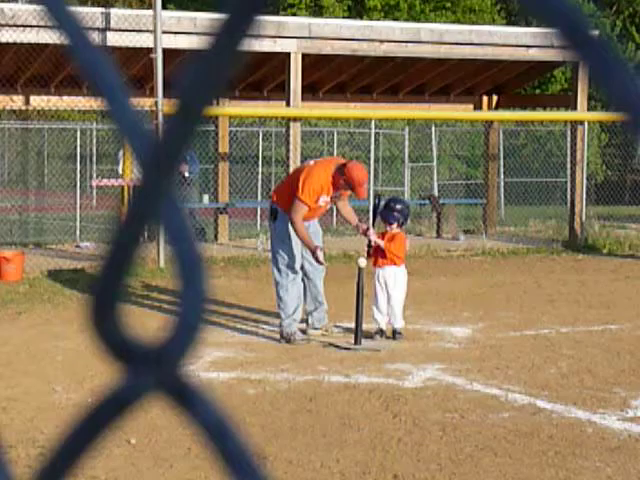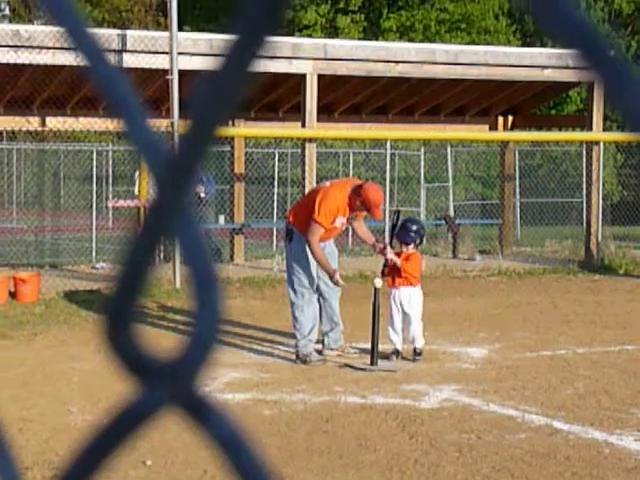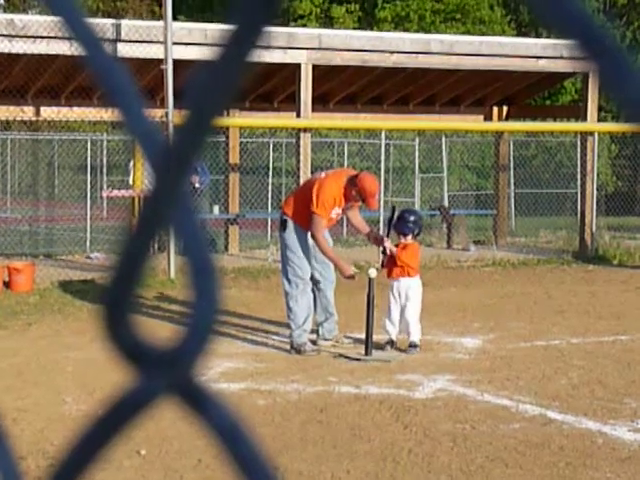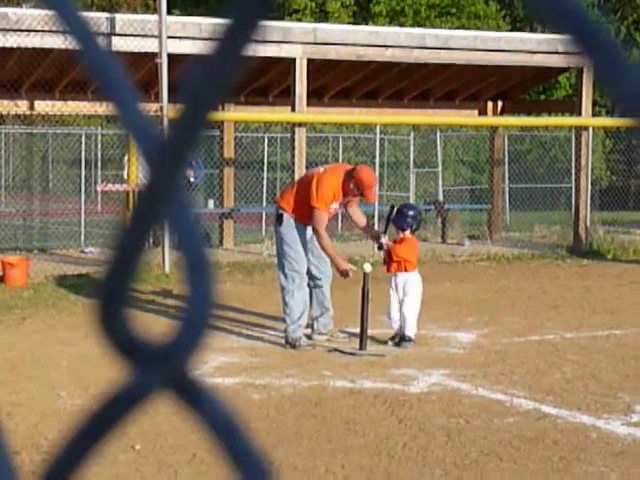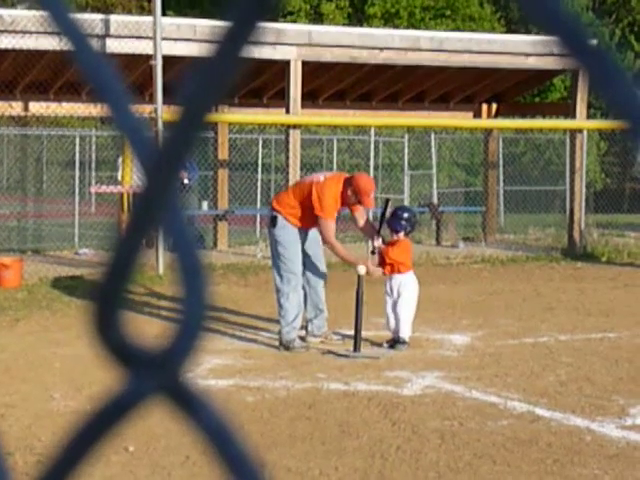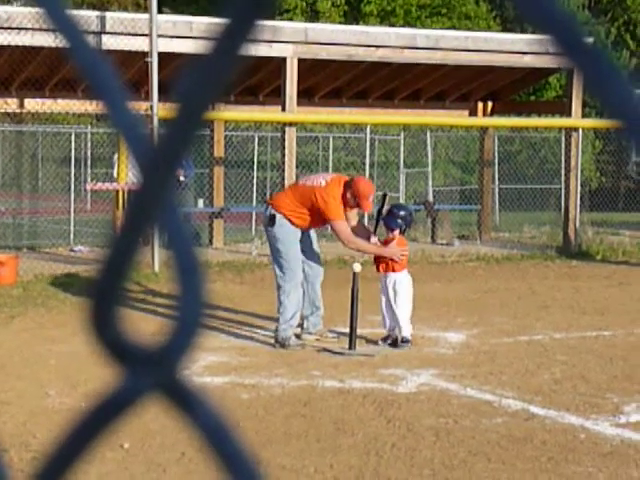
dt=0.2s
person 1, frame 1
left shoulder: (345, 173)
right shoulder: (315, 177)
left elbow: (342, 203)
right elbow: (294, 218)
left wrist: (358, 225)
right wrist: (312, 248)
left hip: (310, 217)
right hip: (286, 213)
left knee: (315, 271)
right knee: (290, 271)
left ankle: (317, 322)
right ankle: (288, 329)
person 1, frame 2
left shoulder: (361, 193)
right shoulder: (332, 199)
left elbow: (358, 223)
right elbow: (312, 240)
left wrist: (374, 244)
right wrist: (330, 271)
left hip: (325, 237)
right hip: (301, 234)
left knee: (330, 291)
right knee: (305, 291)
left ankle: (333, 343)
right ankle: (304, 350)
person 1, frame 3
left shoulder: (356, 184)
right shoulder: (328, 190)
left elbow: (352, 212)
right elbow: (317, 235)
left wrist: (370, 234)
right wrist: (340, 264)
left hip: (318, 225)
right hip: (295, 224)
left knee: (325, 280)
right knee: (300, 281)
left ankle: (328, 333)
right ankle: (299, 340)
person 1, frame 4
left shoulder: (354, 180)
right shoulder: (327, 184)
left elbow: (353, 210)
right elbow: (319, 231)
left wrist: (376, 236)
right wrist: (338, 262)
left hip: (313, 221)
right hip: (291, 218)
left knee: (321, 274)
right knee: (296, 276)
left ankle: (323, 328)
right ankle: (294, 335)
person 1, frame 5
left shoulder: (351, 188)
right shoulder: (328, 193)
left elbow: (362, 221)
right elbow: (329, 241)
right wrist: (358, 264)
left hip: (307, 224)
right hip: (285, 220)
left knee: (315, 276)
right knee: (292, 278)
left ankle: (317, 330)
right ankle: (286, 336)
person 1, frame 6
left shoulder: (348, 187)
right shoulder: (330, 196)
left elbow: (354, 224)
right elbow: (349, 241)
left wrist: (374, 240)
right wrist: (384, 251)
left hip: (300, 220)
right hip: (281, 218)
left knee: (313, 273)
right knee: (292, 276)
left ankle: (312, 327)
right ankle: (284, 335)
person 2, frame 1
left shoulder: (400, 237)
right shoulder: (381, 235)
left elbow: (390, 249)
right elbow: (372, 254)
left wrist: (378, 241)
right wrist: (372, 243)
left hip: (396, 273)
right hip: (380, 272)
left knee: (395, 301)
right knee: (380, 301)
left ankle: (397, 327)
right ankle: (381, 327)
person 2, frame 2
left shoulder: (415, 256)
right shoulder: (397, 255)
left elbow: (405, 267)
right elbow: (386, 273)
left wrist: (394, 258)
right wrist: (388, 262)
left hip: (412, 293)
right hip: (396, 292)
left knee: (414, 320)
right knee: (395, 322)
left ankle: (418, 347)
right ankle: (397, 348)
person 2, frame 3
left shoulder: (413, 247)
right shoulder: (396, 247)
left elbow: (401, 257)
right elbow: (387, 264)
left wrist: (391, 247)
right wrist: (387, 253)
left hip: (411, 284)
right hip: (396, 283)
left knee: (410, 314)
right knee: (393, 313)
left ankle: (414, 341)
right ankle: (392, 338)
person 2, frame 4
left shoulder: (410, 241)
right shoulder: (396, 242)
left elbow: (397, 251)
right elbow: (388, 260)
left wrist: (387, 243)
right wrist: (386, 248)
left hip: (410, 279)
right hip: (396, 278)
left knee: (408, 308)
right knee: (394, 308)
left ankle: (409, 336)
right ankle: (398, 332)
person 2, frame 5
left shoulder: (404, 244)
right shoulder: (391, 243)
left elbow: (390, 254)
right elbow: (383, 261)
left wrist: (380, 246)
right wrist: (379, 251)
left hip: (405, 281)
right hip: (392, 280)
left knee: (403, 310)
right knee: (391, 310)
left ankle: (403, 338)
right ankle: (395, 335)
person 2, frame 6
left shoulder: (399, 242)
right shoulder: (387, 241)
right elbow: (379, 259)
left hip: (400, 279)
right hip: (386, 278)
left knee: (401, 308)
right knee: (386, 308)
left ankle: (406, 336)
right ankle: (391, 333)
